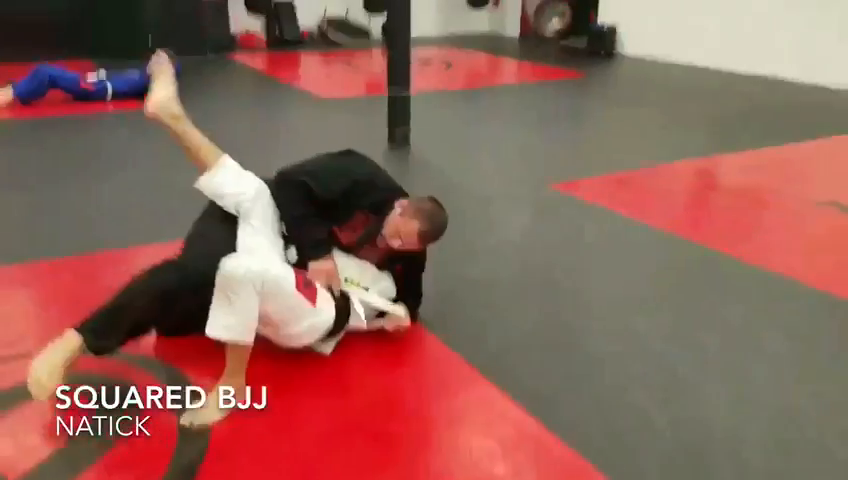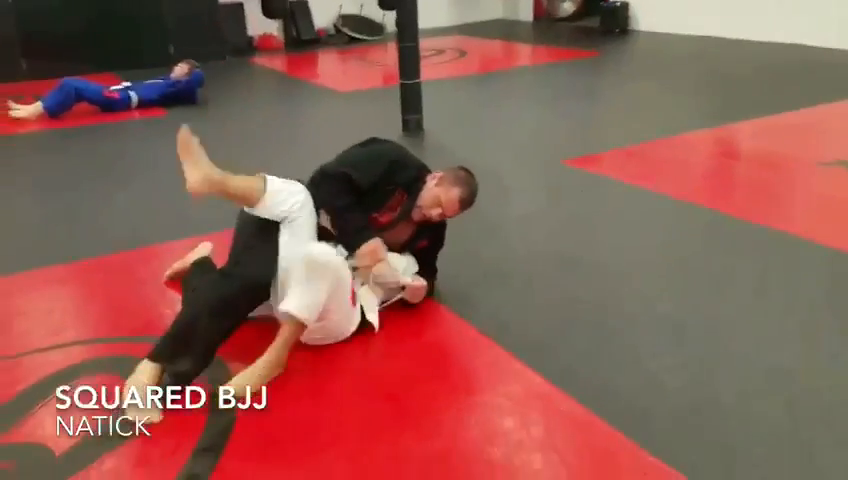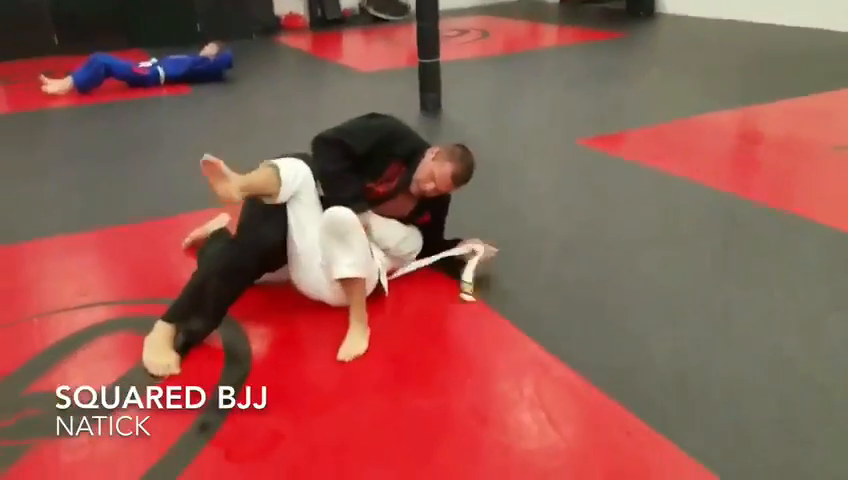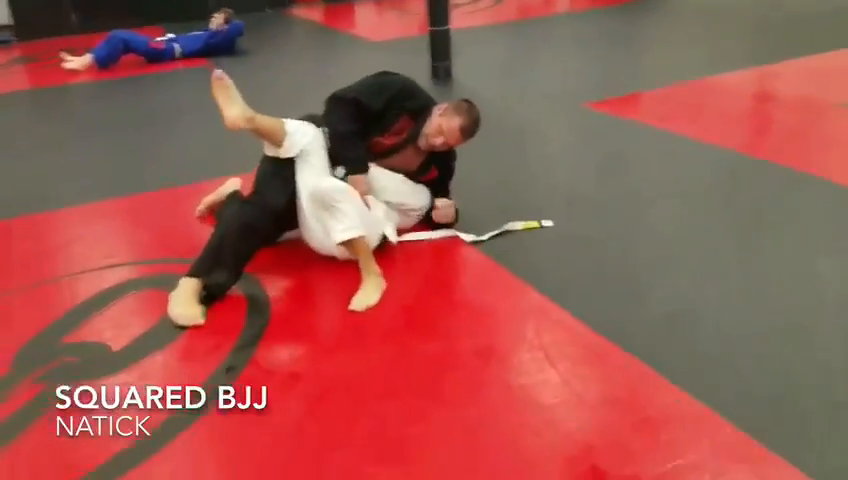
dt=0.4s
person 1, frame 1
left shoulder: (405, 249)
right shoulder: (365, 185)
left elbow: (406, 291)
right elbow: (292, 186)
left wrist: (400, 311)
right wrist: (315, 252)
person 1, frame 2
left shoulder: (432, 229)
right shoulder: (392, 162)
left elbow: (421, 269)
right elbow: (330, 181)
left wrist: (420, 284)
right wrist: (360, 238)
right hip: (286, 227)
person 1, frame 3
left shoulder: (433, 202)
right shoulder: (391, 137)
left elbow: (427, 246)
right elbow: (328, 145)
right wrist: (353, 207)
right hip: (288, 193)
right knee: (251, 249)
right ankle: (168, 329)
person 1, frame 4
left shoulder: (440, 161)
right shoulder: (401, 94)
left elbow: (431, 202)
right elbow: (341, 106)
left wrist: (444, 211)
right wrist: (355, 167)
left hip: (339, 182)
right hip: (304, 152)
left knee: (269, 223)
right knee: (267, 209)
left ankle: (233, 199)
right ankle: (193, 284)
person 2, frame 1
left shoulder: (151, 81)
right shoulder: (144, 74)
left hip: (100, 89)
right hip: (96, 83)
left knee: (47, 75)
right knee: (45, 70)
person 2, frame 2
left shoulder: (178, 89)
right shoulder: (168, 82)
left elbow: (198, 77)
left hip: (123, 99)
right hip: (122, 92)
left knee: (72, 87)
right knee: (71, 83)
left ankle: (37, 111)
right ankle: (36, 107)
person 2, frame 3
left shoulder: (205, 67)
right shoulder: (196, 59)
left elbow: (226, 58)
left hip: (150, 75)
right hip: (148, 68)
left knee: (102, 63)
right knee: (100, 58)
left ankle: (67, 85)
right ankle: (66, 82)
person 2, frame 4
left shoulder: (218, 39)
right shoulder: (209, 34)
left elbow: (238, 27)
left hip: (167, 50)
right hip: (164, 45)
left knee: (121, 39)
right knee: (119, 35)
left ankle: (88, 61)
right ankle: (85, 58)
